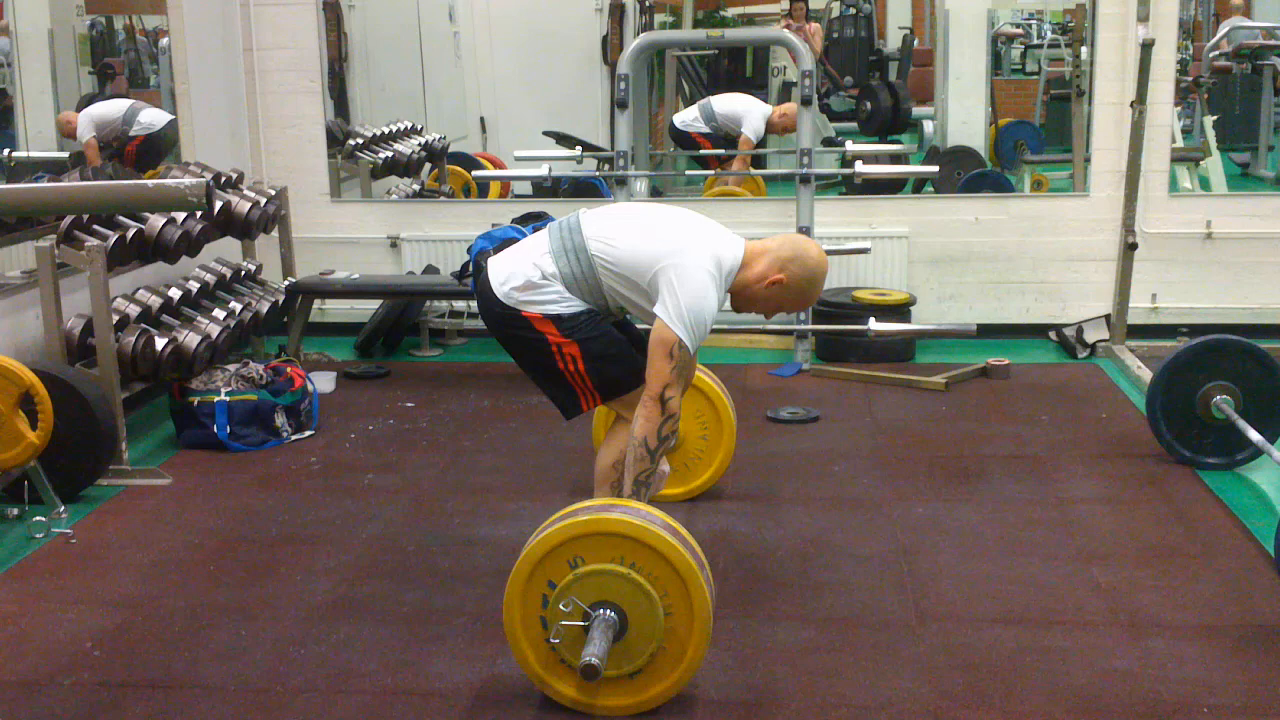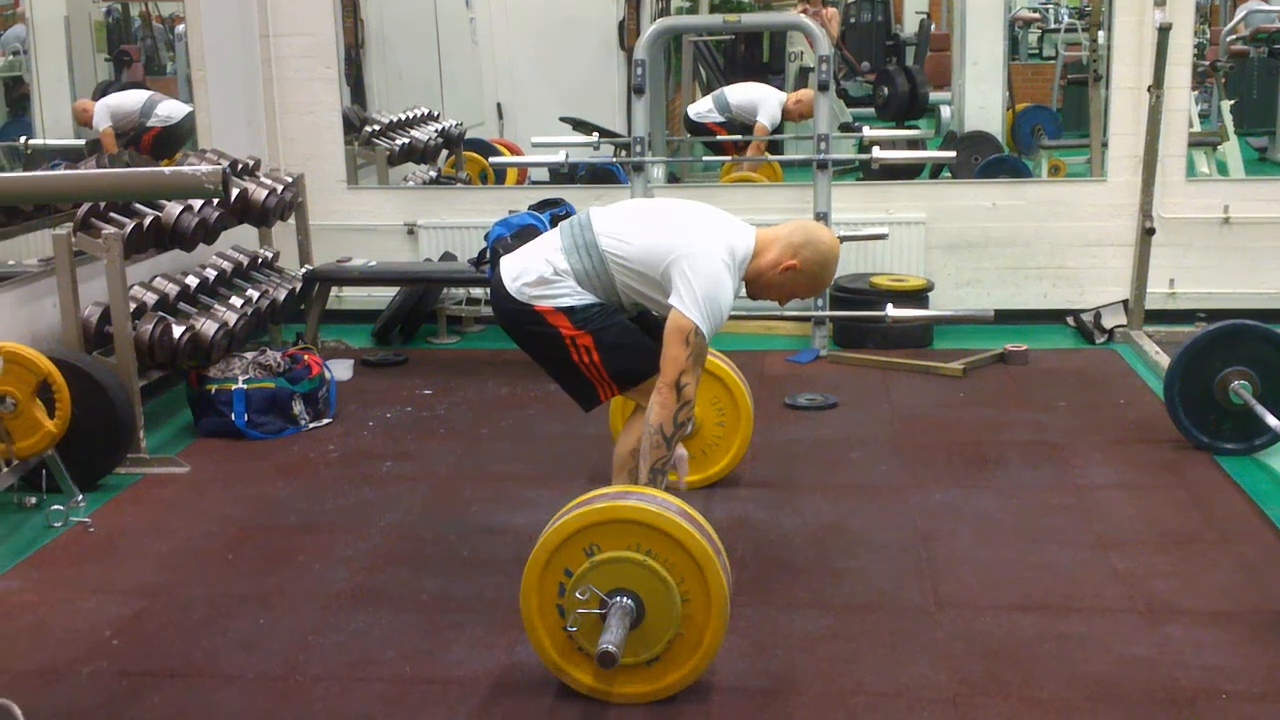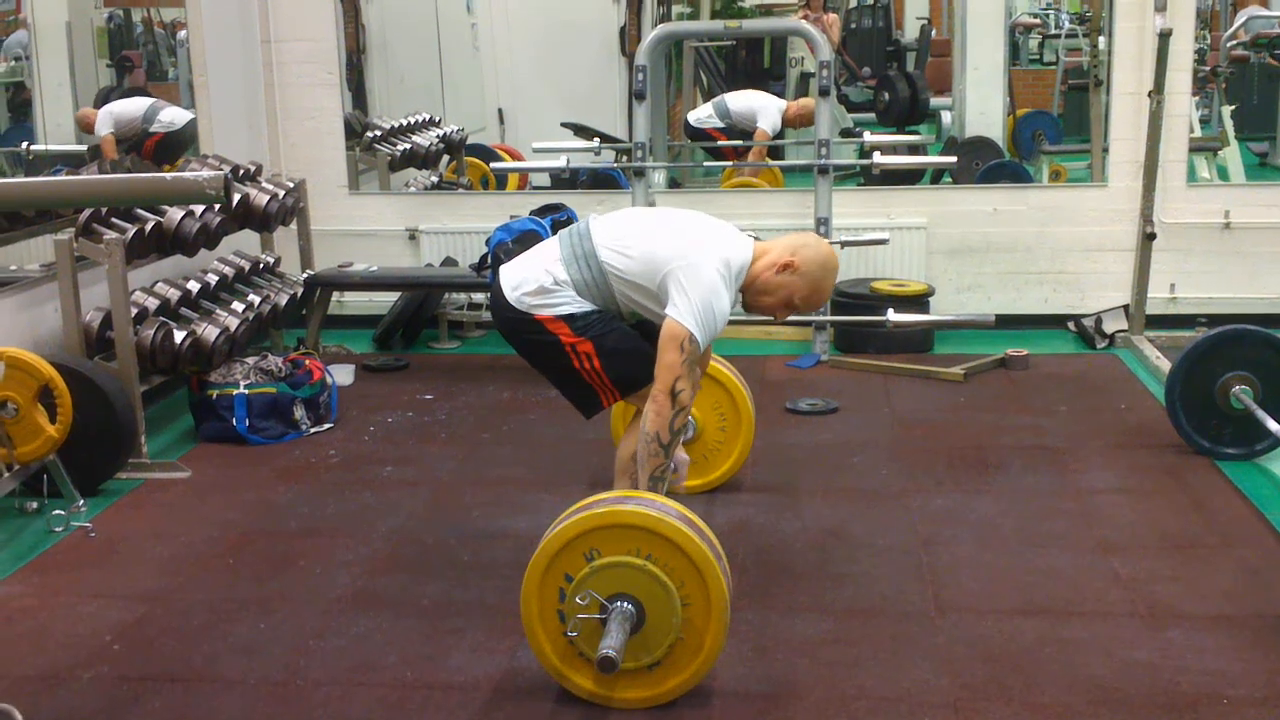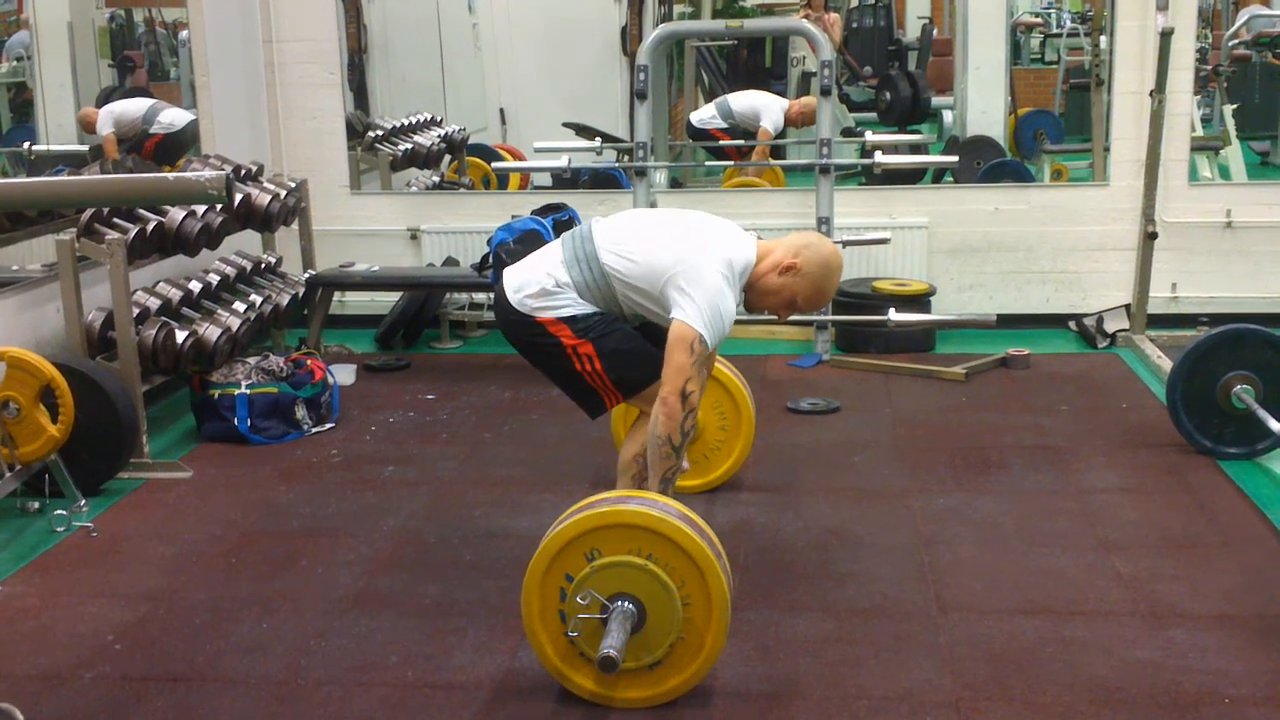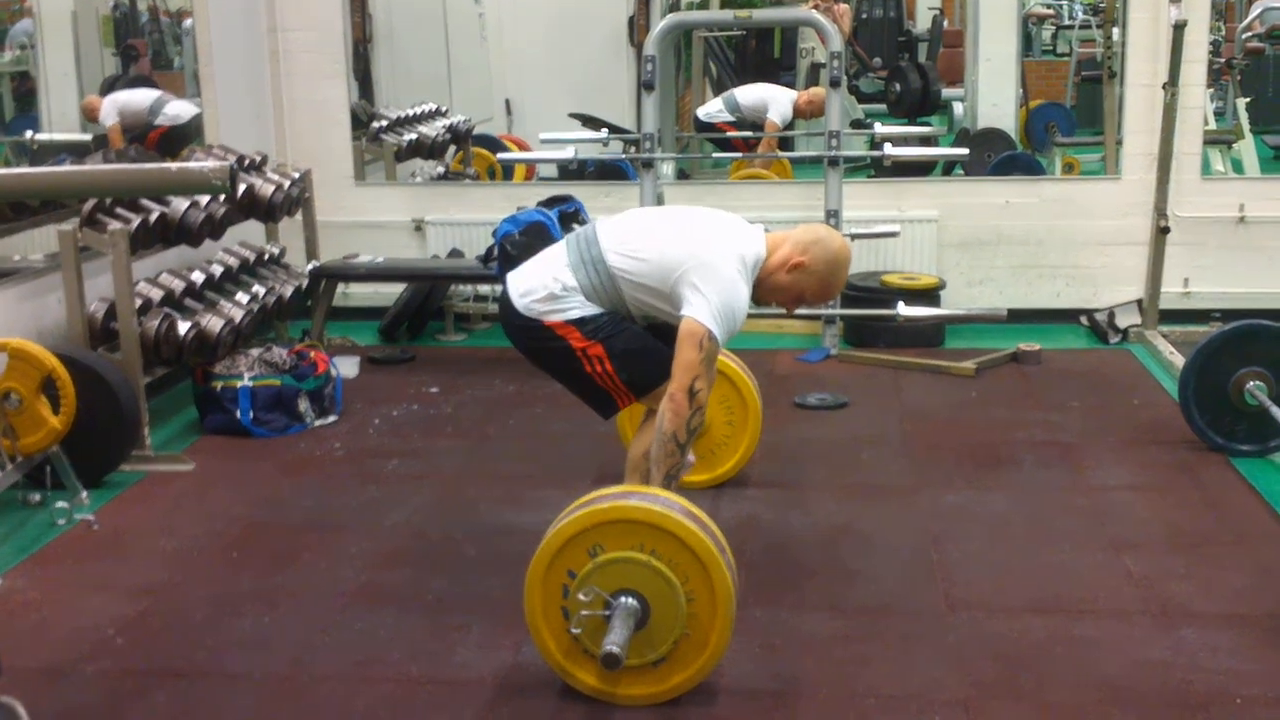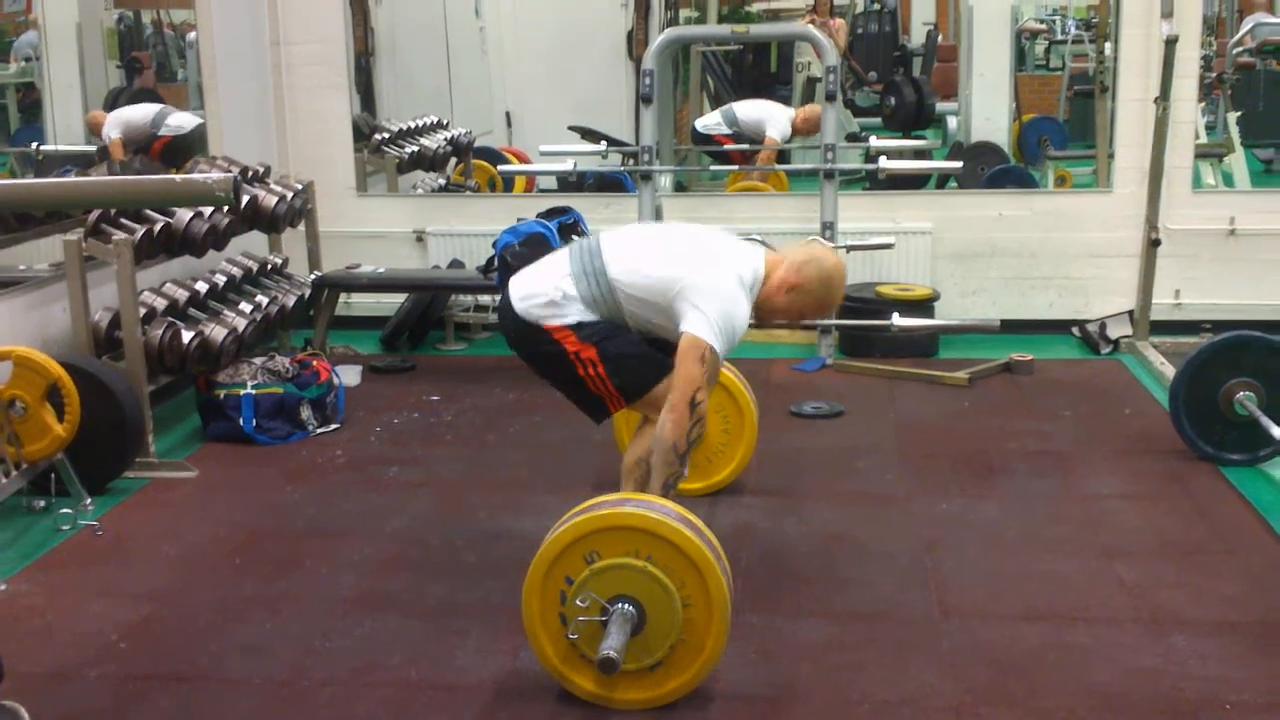
dt=0.4s
person 1, frame 1
left shoulder: (716, 249)
right shoulder: (699, 282)
left elbow: (672, 372)
right elbow: (659, 400)
left wrist: (653, 451)
left hip: (528, 275)
right hip: (522, 294)
left knee: (651, 388)
right knee: (637, 407)
person 1, frame 2
left shoulder: (727, 239)
right shoulder: (713, 273)
right elbow: (672, 389)
left wrist: (667, 440)
left hip: (545, 273)
right hip: (536, 291)
left knee: (677, 367)
right knee: (656, 395)
person 1, frame 3
left shoulder: (726, 250)
right shoulder: (711, 282)
right elbow: (667, 397)
left wrist: (671, 441)
left hip: (546, 279)
right hip: (535, 298)
left knee: (682, 376)
right knee: (669, 393)
person 1, frame 4
left shoulder: (732, 247)
right shoulder: (714, 285)
right elbow: (675, 400)
left hip: (550, 284)
right hip: (538, 302)
left knee: (687, 374)
right knee: (661, 403)
person 1, frame 5
left shoulder: (738, 240)
right shoulder: (727, 282)
right elbow: (683, 398)
left hip: (553, 285)
right hip: (544, 306)
left knee: (689, 374)
right knee: (676, 394)
person 1, frame 6
left shoulder: (735, 258)
right shoulder: (727, 296)
right elbow: (685, 409)
left hip: (553, 292)
right hip: (544, 308)
left knee: (671, 392)
right knee: (665, 408)
